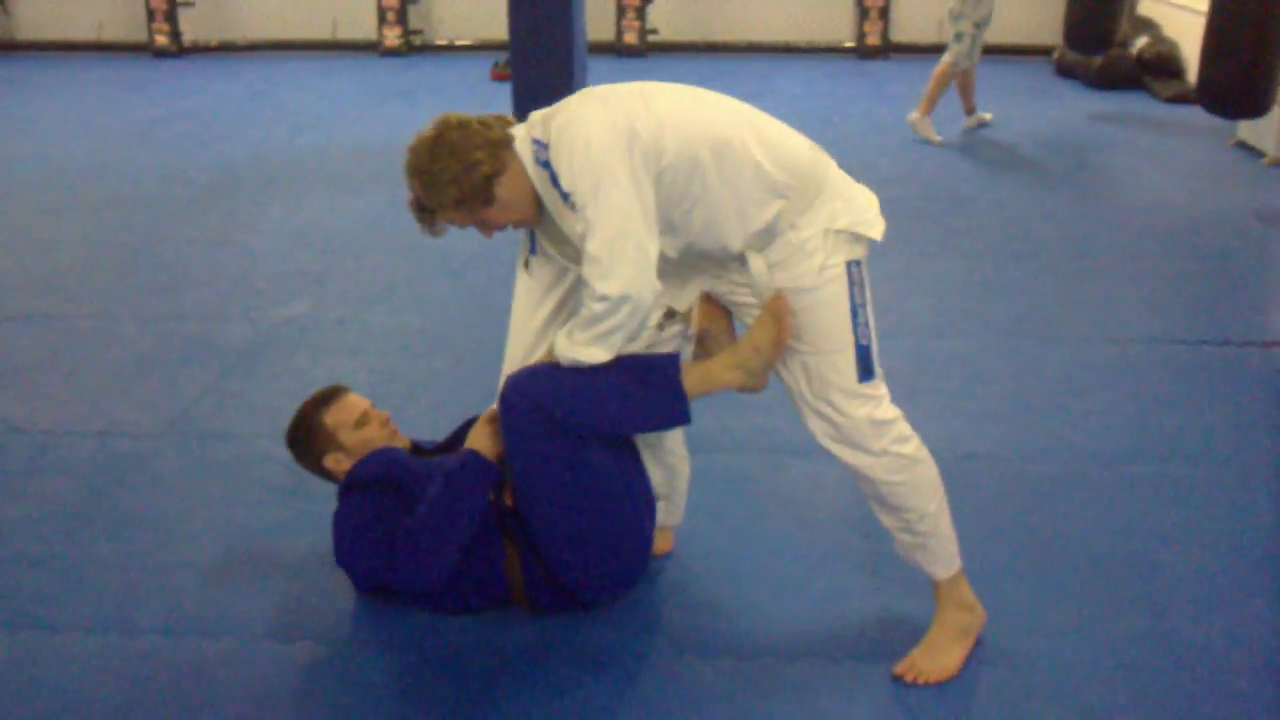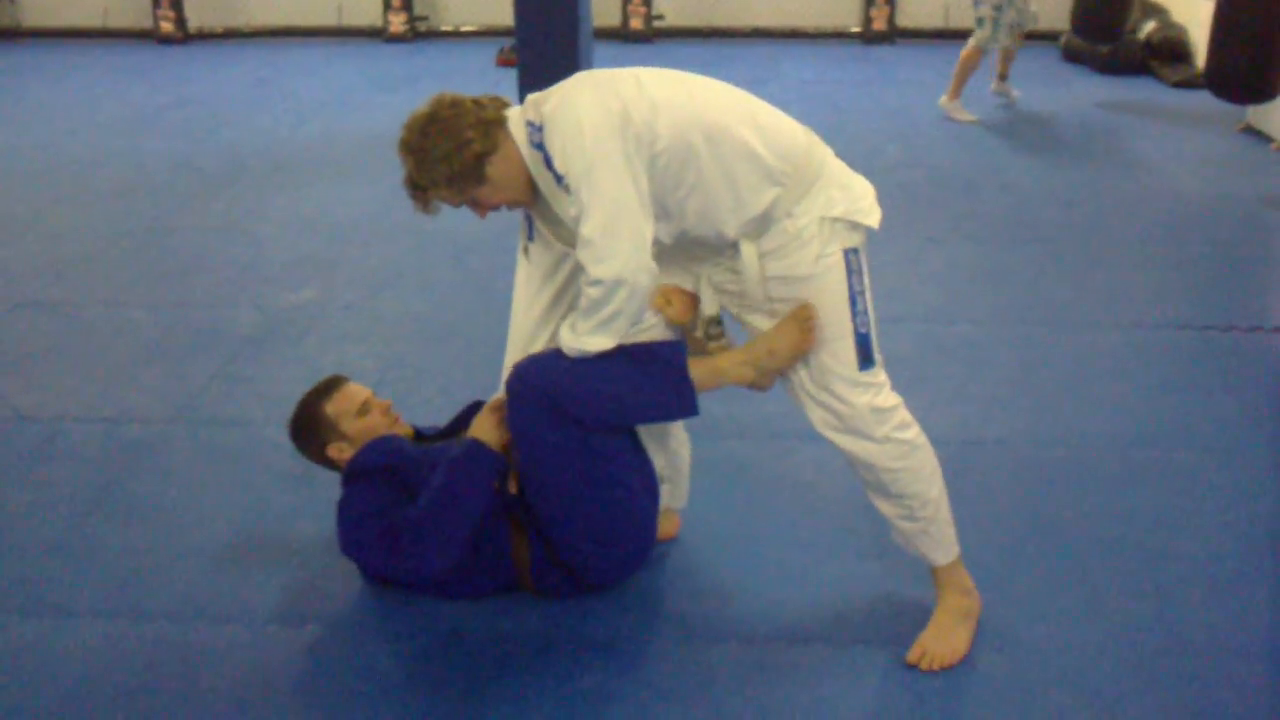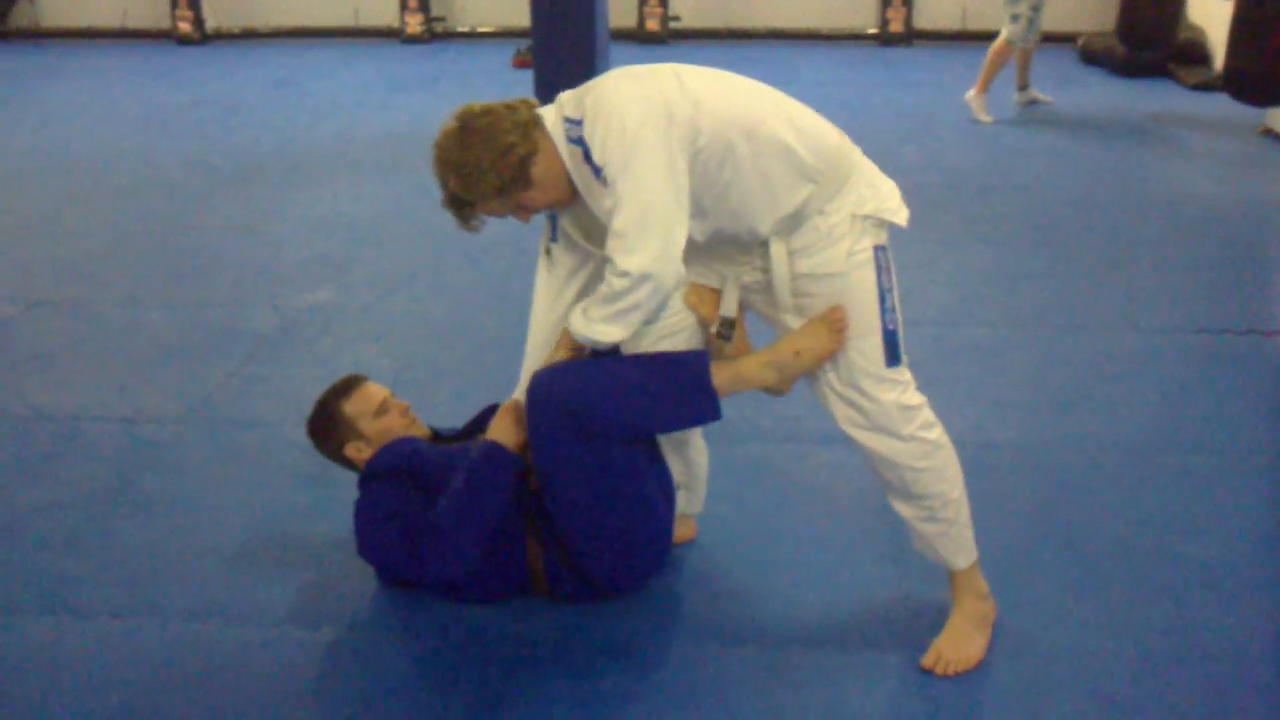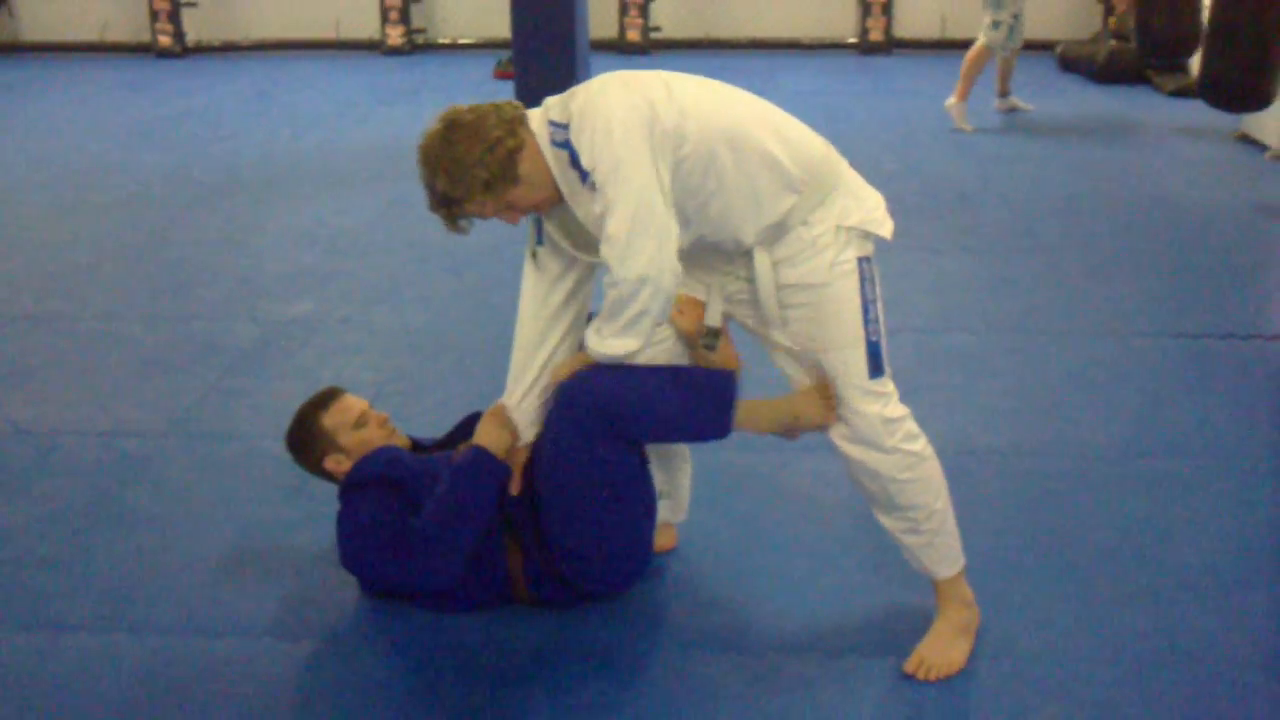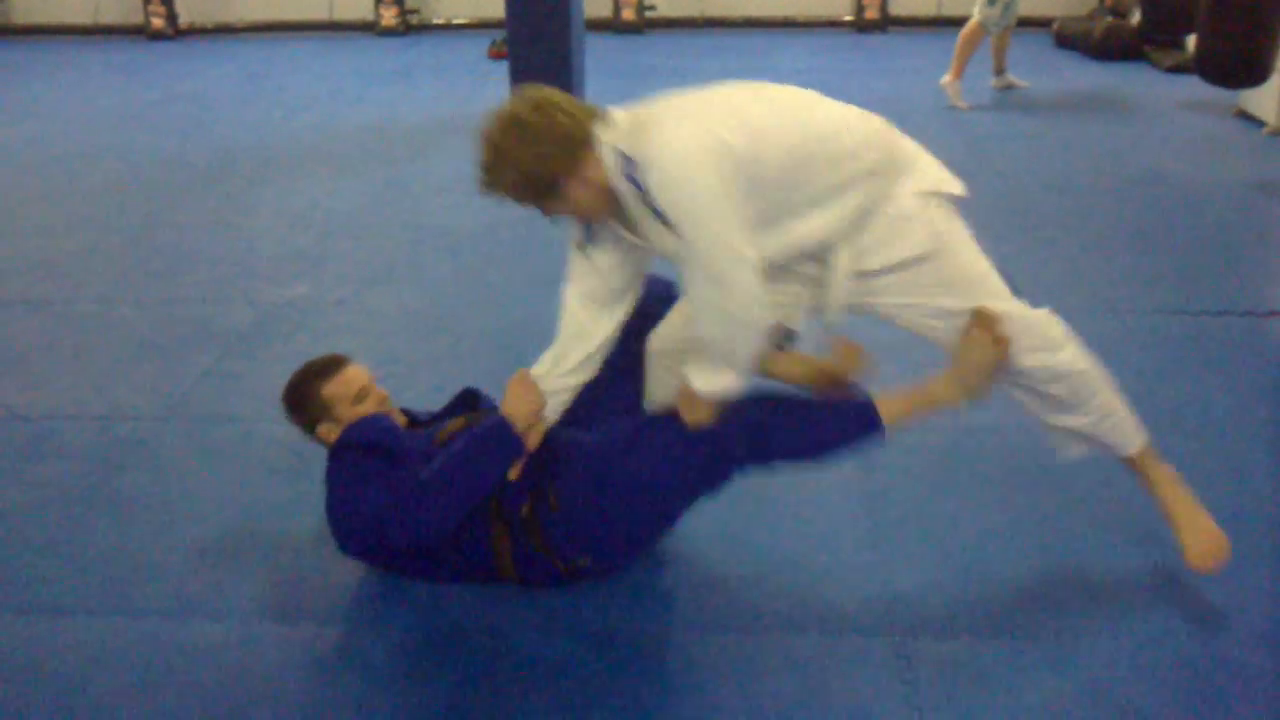
dt=0.4s
person 1, frame 1
left shoulder: (585, 145)
right shoulder: (542, 169)
left elbow: (622, 293)
right elbow: (542, 300)
left wrist: (557, 364)
left hip: (800, 228)
left knee: (857, 422)
left ankle: (956, 602)
person 1, frame 2
left shoulder: (578, 127)
right shoulder: (539, 154)
left elbow: (619, 277)
right elbow: (543, 287)
left wrist: (568, 359)
left hip: (797, 216)
left knee: (857, 410)
left ankle: (955, 588)
person 1, frame 3
left shoulder: (622, 122)
right shoulder: (568, 157)
left elbow: (646, 273)
right elbow: (565, 287)
left wrist: (570, 341)
left hip: (823, 216)
left knee: (881, 408)
left ankle: (972, 594)
person 1, frame 4
left shoulder: (602, 125)
right shoulder: (555, 173)
left elbow: (646, 272)
right elbow: (549, 308)
left wrist: (592, 360)
right wrist: (514, 434)
left hip: (808, 224)
left knee: (865, 416)
left ankle: (956, 601)
person 1, frame 5
left shoulder: (658, 165)
right shoulder: (610, 180)
left elbow: (733, 304)
right elbow: (594, 308)
left wrist: (706, 389)
right wrist: (535, 409)
left hip: (878, 200)
right hip: (790, 238)
left knee: (1020, 342)
right knee: (670, 352)
left ankle: (1156, 477)
person 2, frame 1
left shoulder: (421, 457)
right shoulder: (360, 525)
right elbow: (422, 562)
right wrist: (477, 462)
left hip: (613, 514)
right hip: (592, 553)
right knee: (528, 394)
left ankle: (711, 354)
right ankle: (729, 370)
person 2, frame 2
left shoulder: (422, 445)
right shoulder: (365, 512)
right elbow: (426, 553)
left wrist: (520, 441)
right wrist: (478, 450)
left hip: (620, 499)
right hip: (594, 541)
right knee: (536, 382)
right ankle: (739, 365)
person 2, frame 3
left shoulder: (436, 447)
right shoulder: (382, 515)
right elbow: (446, 556)
left wrist: (529, 437)
right wrist: (498, 451)
left hip: (633, 499)
right hip: (613, 542)
right knee: (555, 390)
right ankle: (762, 366)
person 2, frame 4
left shoulder: (413, 457)
right shoulder: (364, 527)
right elbow: (434, 560)
left wrist: (515, 450)
right wrist: (486, 458)
right hip: (587, 548)
right knee: (593, 393)
left ankle: (700, 354)
right ankle: (779, 413)
person 2, frame 5
left shoulder: (409, 431)
right shoulder: (358, 492)
right elbow: (432, 512)
right wrist: (503, 427)
left hip: (566, 458)
right hip: (568, 513)
left knee: (657, 298)
right knee: (731, 435)
left ankle: (781, 367)
right ankle: (942, 391)
